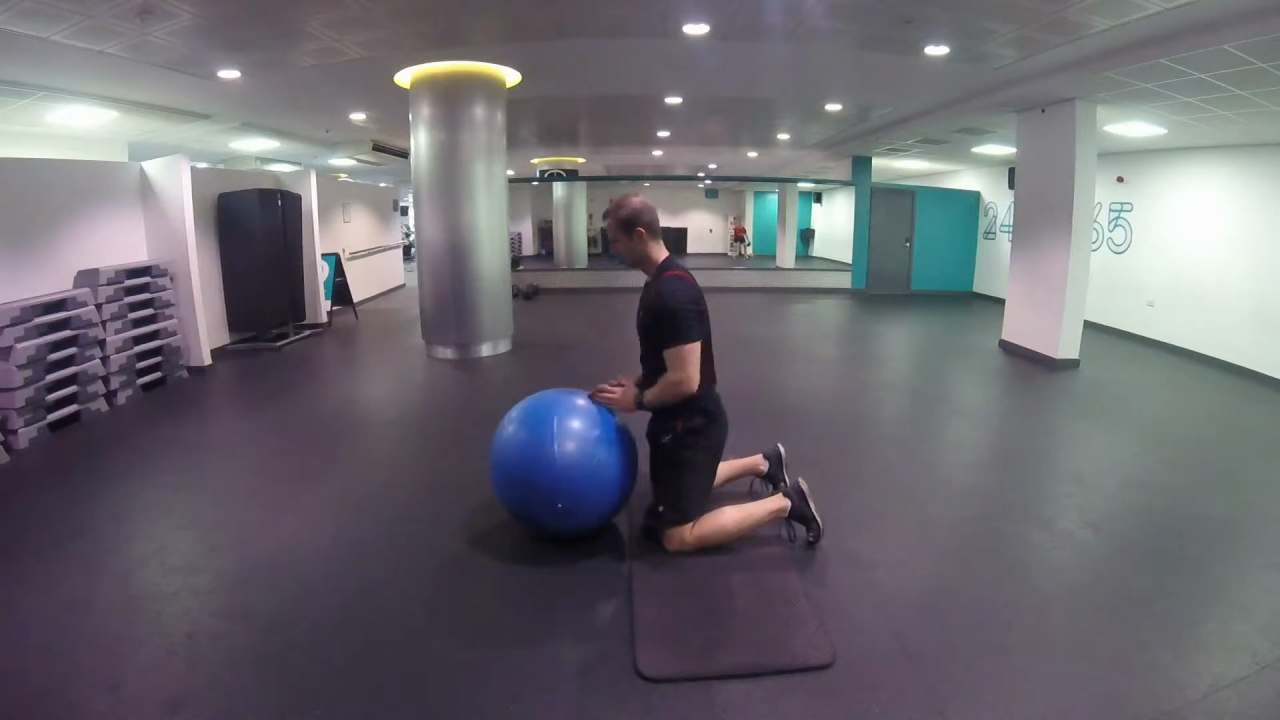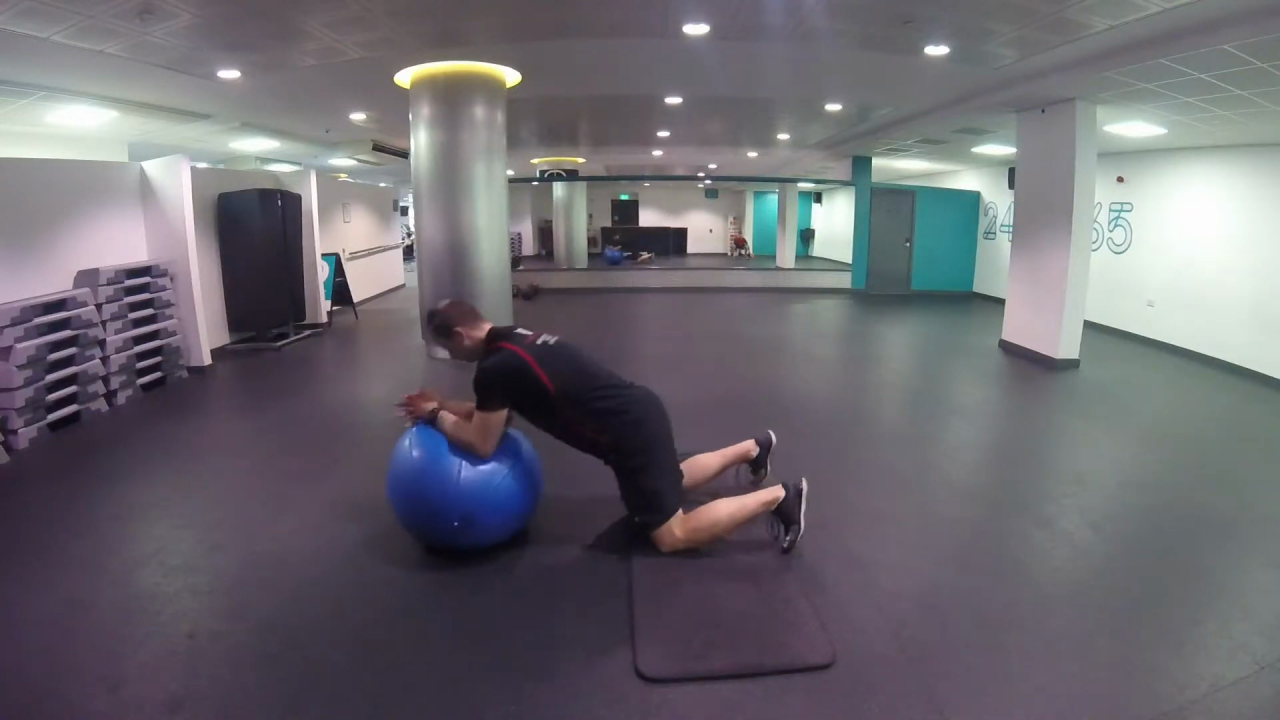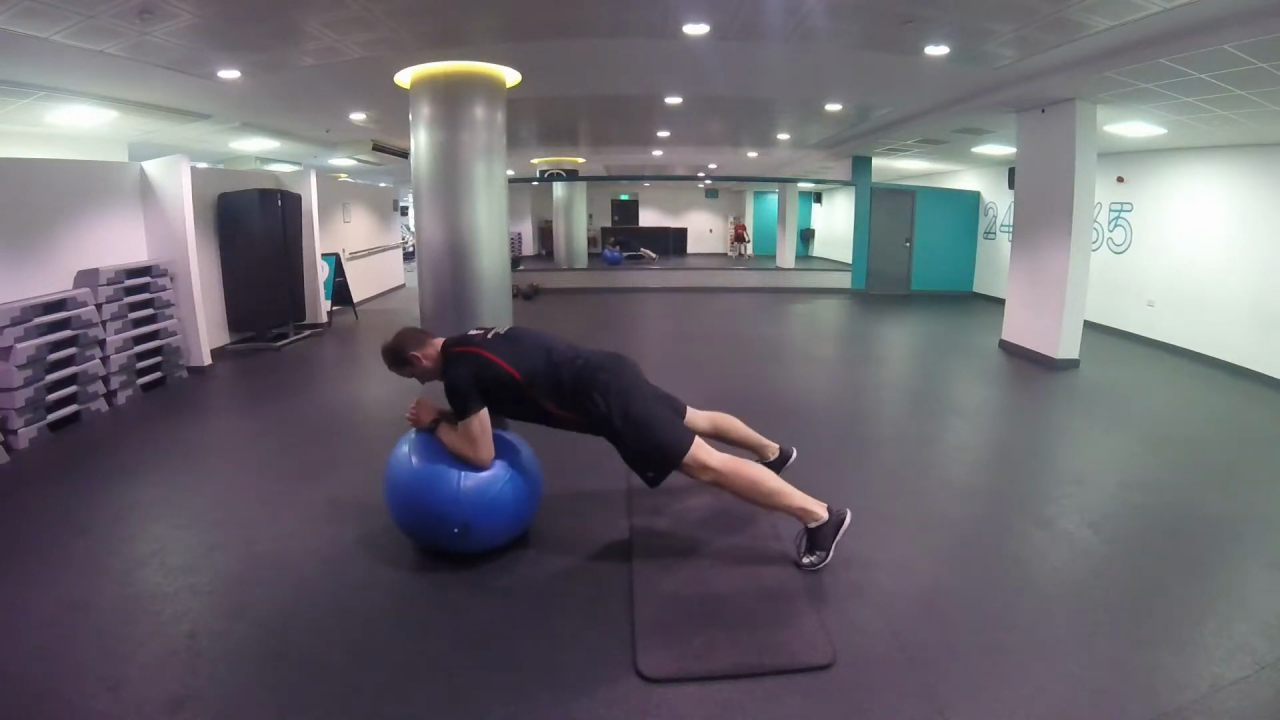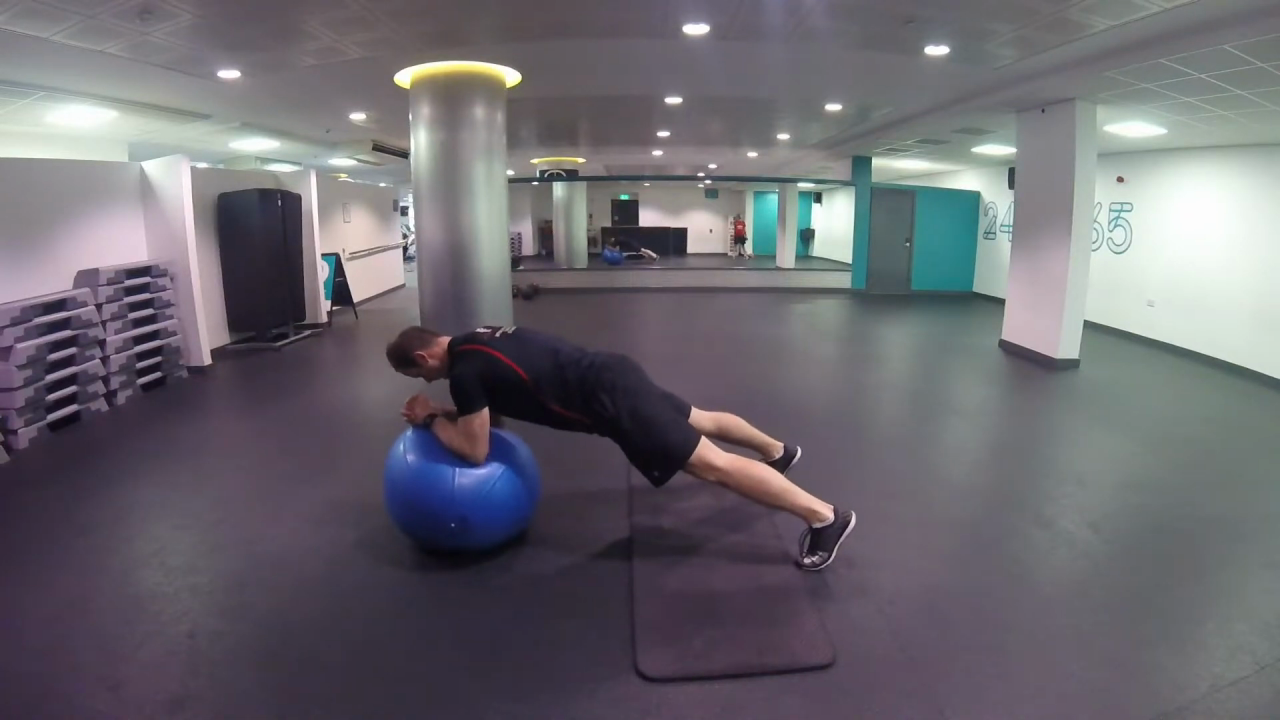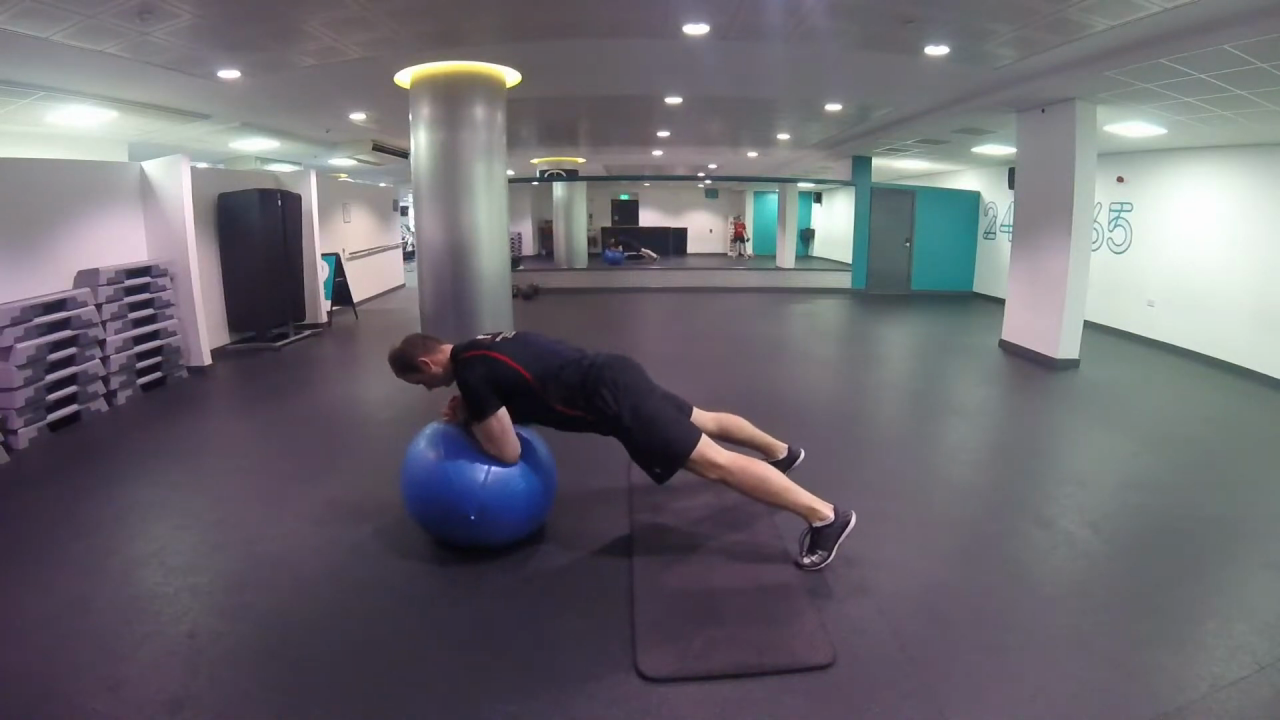
dt=1s
person 1, frame 1
left shoulder: (670, 294)
right shoulder: (665, 281)
left elbow: (683, 381)
left wrist: (636, 400)
right wrist: (637, 386)
left hip: (690, 423)
right hip: (687, 417)
left knee: (676, 535)
right knee: (673, 489)
left ankle: (784, 503)
right ankle: (763, 463)
person 1, frame 2
left shoulder: (495, 367)
right shoulder: (514, 337)
left elbow: (483, 444)
right elbow: (496, 411)
left wrist: (435, 416)
right wrist: (448, 407)
left hip: (630, 431)
right hip: (637, 410)
left knee: (671, 536)
right knee: (674, 483)
left ankle: (779, 496)
right ankle: (753, 447)
person 1, frame 3
left shoulder: (458, 372)
right shoulder: (473, 342)
left elbow: (481, 453)
right elbow: (495, 401)
left wrist: (434, 423)
right wrist: (450, 415)
left hip: (606, 399)
right hip: (611, 372)
left knee: (706, 464)
right knee: (697, 422)
left ankle: (820, 516)
right ankle: (773, 451)
person 1, frame 4
left shoulder: (465, 370)
right shoulder: (477, 340)
left elbow: (476, 450)
right elbow: (499, 402)
left wrist: (430, 418)
right wrist: (448, 412)
left hip: (611, 403)
right hip: (614, 375)
left knee: (711, 464)
right knee: (701, 422)
left ankle: (824, 516)
right ankle: (778, 450)
person 1, frame 5
left shoulder: (472, 375)
right shoulder: (480, 347)
left elbow: (509, 451)
left wrist: (468, 418)
right wrist: (477, 409)
left hip: (614, 399)
right hip: (616, 376)
left knee: (712, 461)
right knee: (704, 422)
left ankle: (825, 516)
right ankle: (782, 452)
